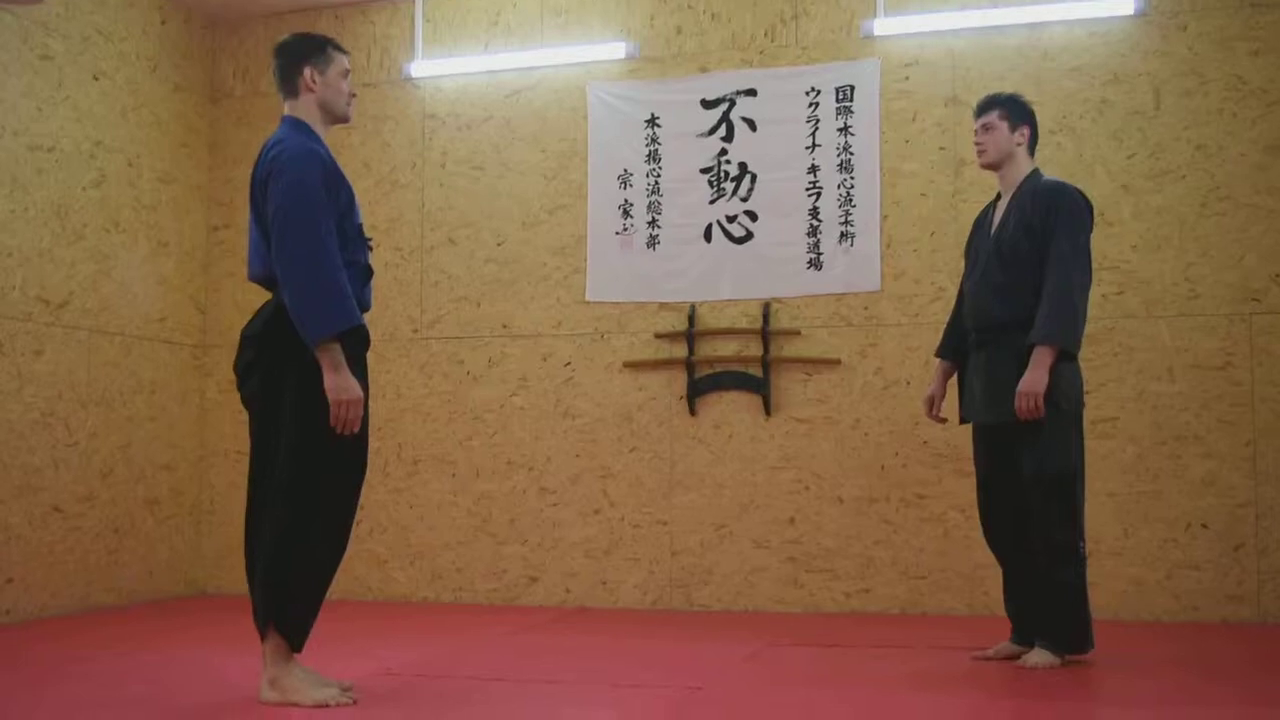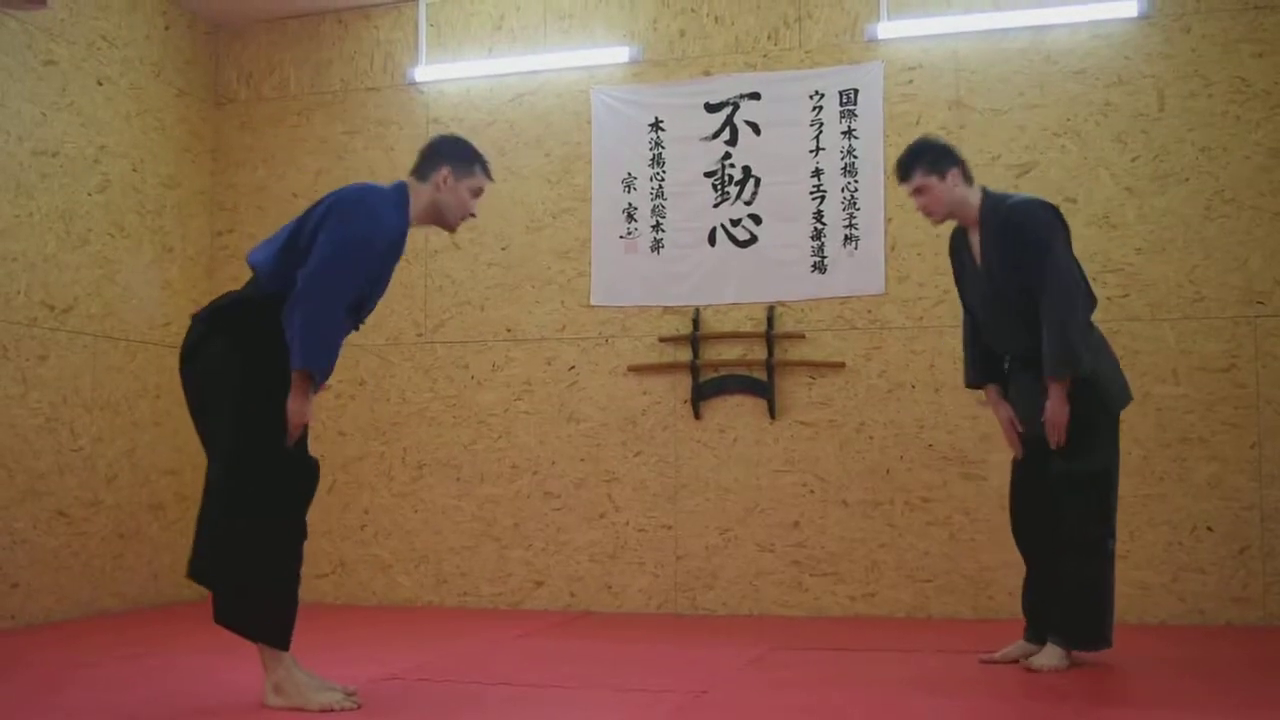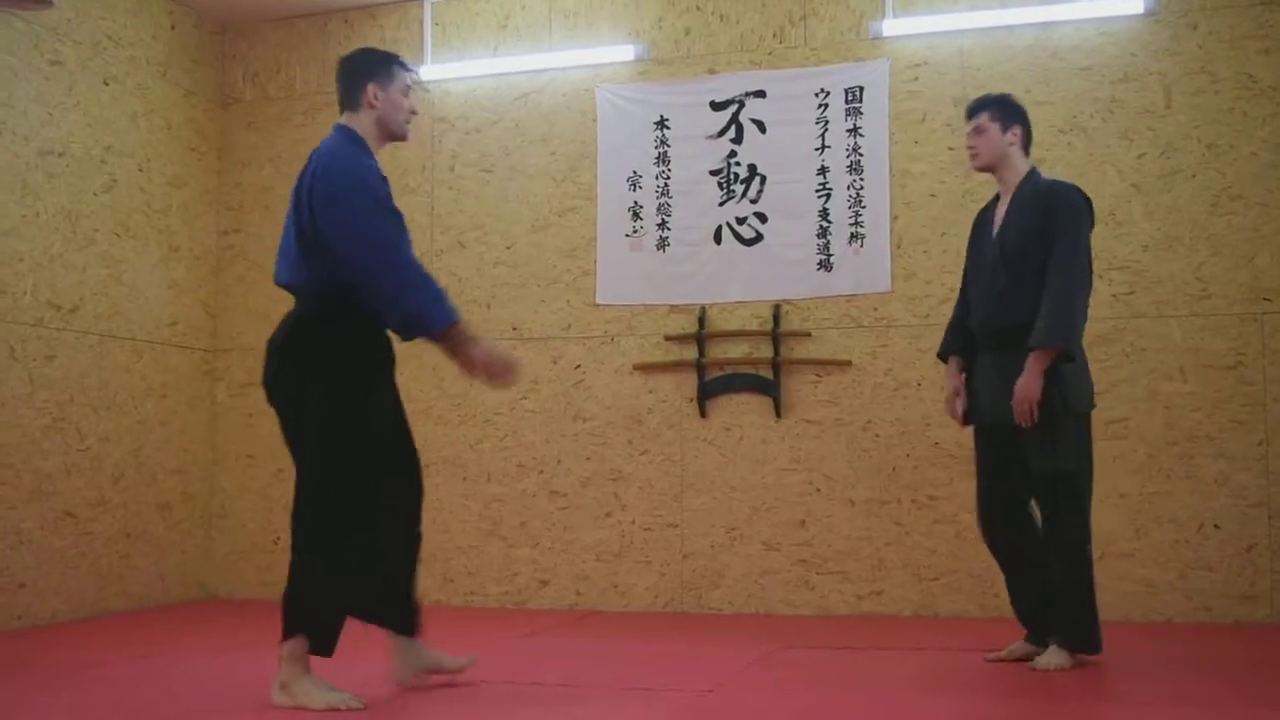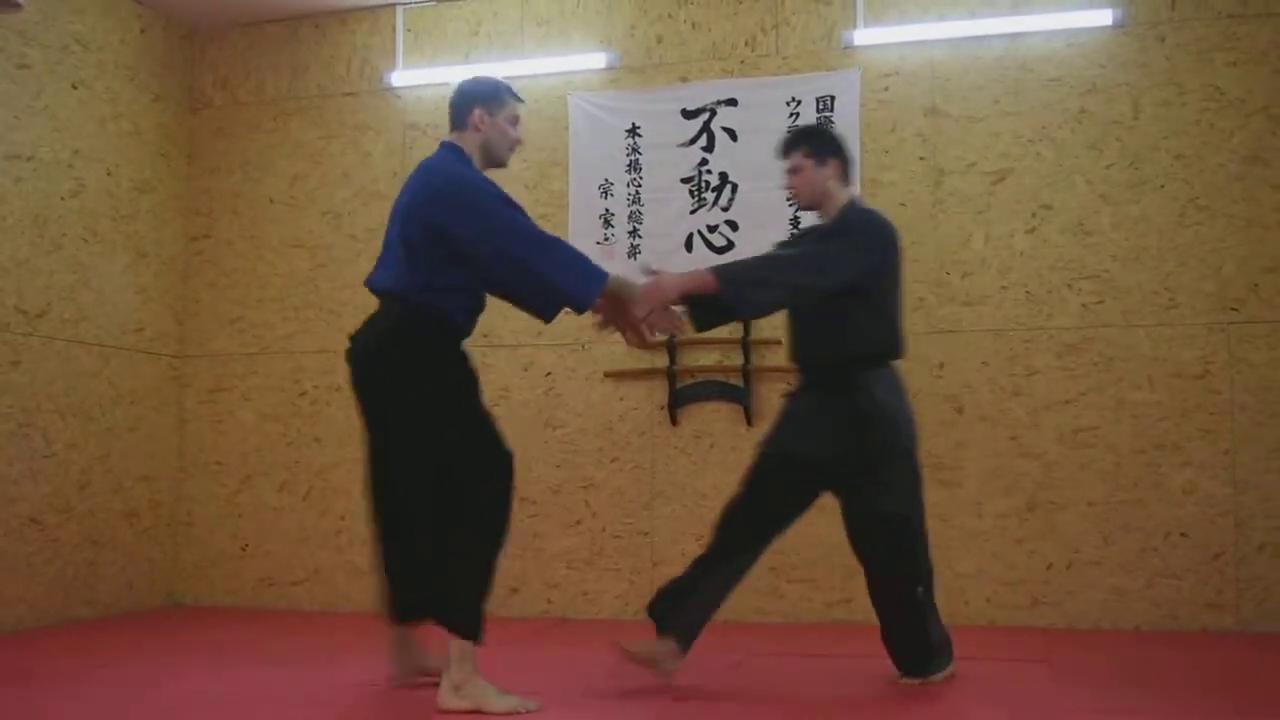
dt=1s
person 1, frame 1
left shoulder: (299, 155)
right shoulder: (297, 156)
right elbow: (306, 272)
right wrist: (335, 367)
left hip: (300, 352)
right hip: (307, 355)
left knee: (297, 507)
right knee: (303, 507)
left ankle: (282, 663)
right ankle: (280, 670)
person 1, frame 2
left shoulder: (381, 217)
right shoulder: (372, 212)
right elbow: (317, 299)
left wrist: (297, 387)
right wrist: (300, 391)
left hip: (253, 352)
right hip: (240, 351)
left knee: (275, 504)
right knee: (262, 505)
left ankle: (283, 667)
right ankle: (281, 676)
person 1, frame 3
left shoulder: (346, 166)
right shoulder: (343, 167)
left elbow: (377, 273)
right elbow: (390, 268)
left wrist: (448, 339)
right wrist: (468, 340)
left hip: (344, 353)
right hip: (327, 357)
left knee: (388, 498)
right knee: (338, 509)
left ankle: (410, 651)
right ankle: (294, 675)
person 1, frame 4
left shoulder: (445, 181)
right shoulder: (456, 184)
left elbow: (511, 270)
right elbow: (532, 253)
left wrist: (594, 303)
right wrist: (622, 296)
left hip: (400, 352)
right hip: (412, 357)
left knee: (416, 503)
right knee: (465, 499)
left ankle: (406, 651)
person 2, frame 1
left shoulder: (1059, 200)
right shoulder: (986, 219)
left elbow: (1066, 289)
left wrist: (1039, 367)
right wrist: (943, 373)
left hip: (1039, 381)
right hip: (990, 384)
left knee: (1050, 512)
right knee: (1003, 515)
left ankle: (1061, 636)
right ankle: (1026, 629)
person 2, frame 2
left shoulder: (1026, 218)
right shoulder: (961, 243)
left elbow: (1063, 307)
right elbow: (978, 325)
left wrist: (1061, 393)
right wrist: (996, 398)
left hip: (1081, 385)
right hip: (1029, 387)
left knee: (1082, 514)
right knee: (1032, 513)
left ankle: (1069, 635)
right ankle: (1040, 629)
person 2, frame 3
left shoulder: (1058, 200)
right shoulder: (987, 217)
left elbow: (1067, 291)
left wrist: (1035, 368)
right wrist: (956, 368)
left hip: (1046, 379)
right hip: (991, 379)
left knee: (1061, 515)
right knee: (1000, 513)
left ankle: (1071, 637)
right ankle: (1040, 627)
person 2, frame 4
left shoulder: (867, 234)
right shoulder: (813, 240)
left elbow: (777, 276)
right elbow: (771, 280)
left wrist: (686, 282)
right wrist: (680, 291)
left hip: (866, 406)
right hip: (815, 405)
left knee: (888, 541)
right knee: (745, 522)
left ankle: (926, 658)
right ankle: (668, 635)
